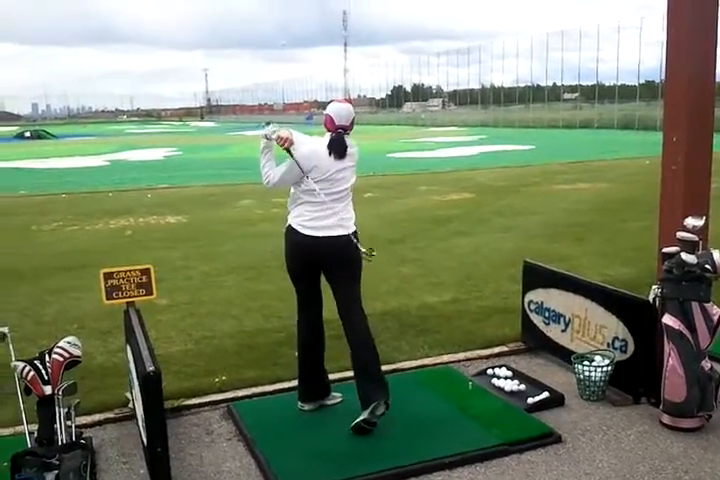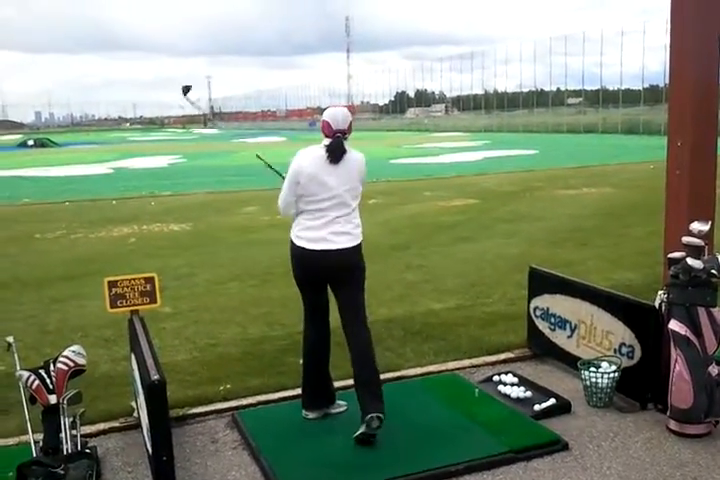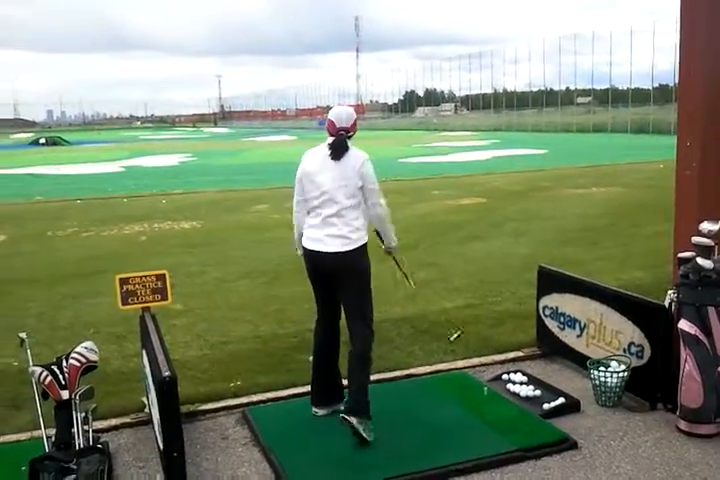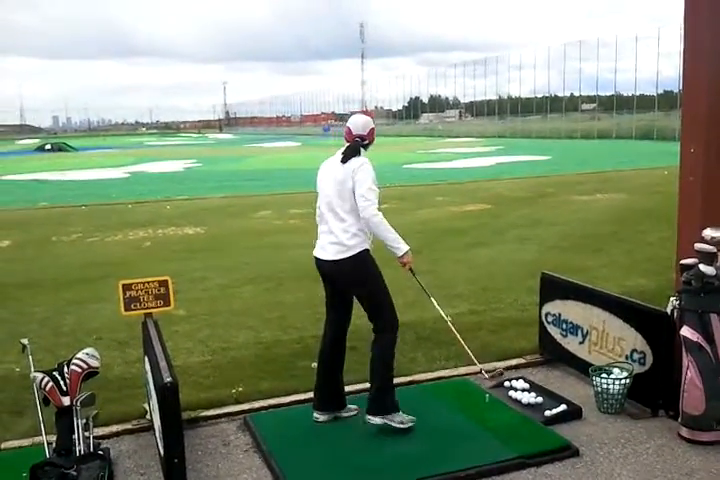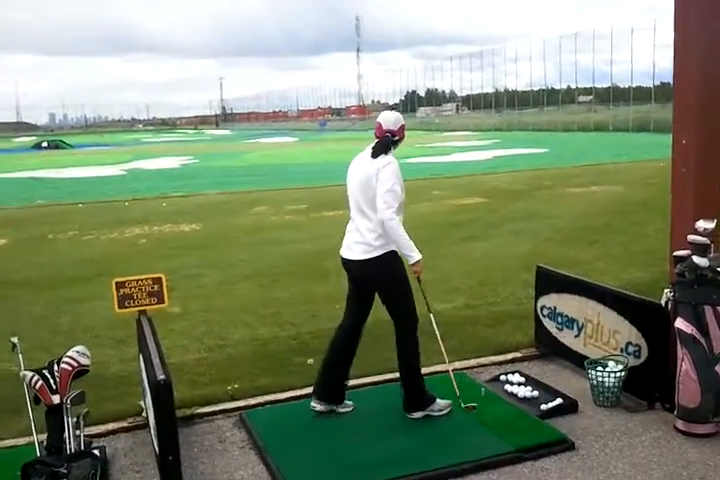
dt=0.4s
person 1, frame 1
left shoulder: (308, 154)
right shoulder: (351, 150)
left elbow: (273, 180)
left wrist: (267, 146)
right wrist: (288, 135)
left hip: (301, 241)
right hip: (342, 242)
left knee: (308, 314)
right knee: (353, 314)
left ankle: (312, 393)
right ankle: (374, 396)
person 1, frame 2
left shoulder: (303, 159)
right shoulder: (358, 161)
left elbow: (285, 208)
left hip: (305, 252)
right hip: (346, 253)
left knee: (315, 323)
right knee: (356, 327)
left ankle: (316, 401)
right ankle: (371, 409)
person 1, frame 3
left shoulder: (309, 159)
right shoulder: (359, 159)
left elbow: (299, 209)
right elbow: (377, 207)
left wrist: (301, 244)
right wrist: (390, 241)
left hip: (315, 251)
right hip: (349, 253)
left knee: (326, 321)
right knee: (360, 327)
left ankle: (324, 397)
right ankle: (357, 409)
person 1, frame 4
left shoulder: (328, 165)
right shoulder: (360, 165)
right elbow: (369, 213)
right wrist: (400, 248)
left hip: (325, 255)
right hip: (352, 256)
left knee: (335, 326)
right knee: (386, 324)
left ankle: (327, 403)
right ankle: (381, 407)
person 1, frame 5
left shoulder: (359, 160)
right shoulder: (387, 164)
right elbow: (387, 216)
right wrist: (413, 255)
left hip: (353, 253)
right hip: (378, 256)
left knee: (353, 321)
right knee: (406, 324)
left ankle: (326, 394)
right ankle: (417, 401)
